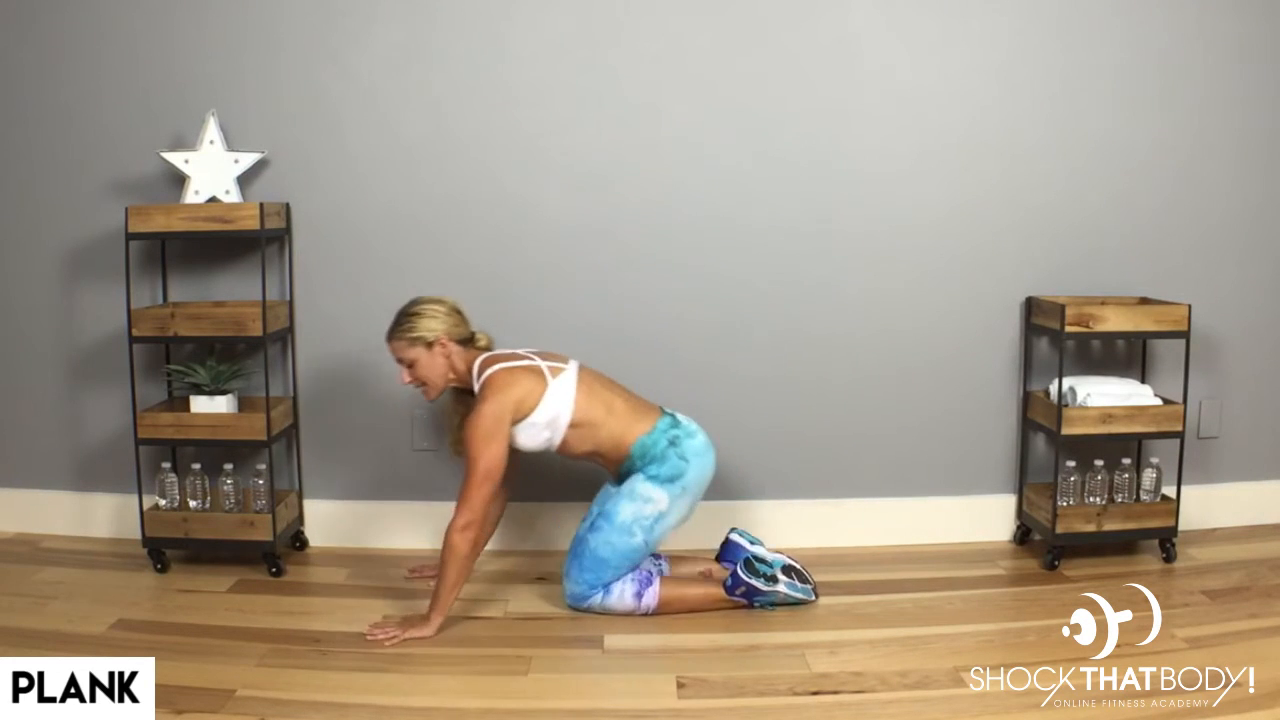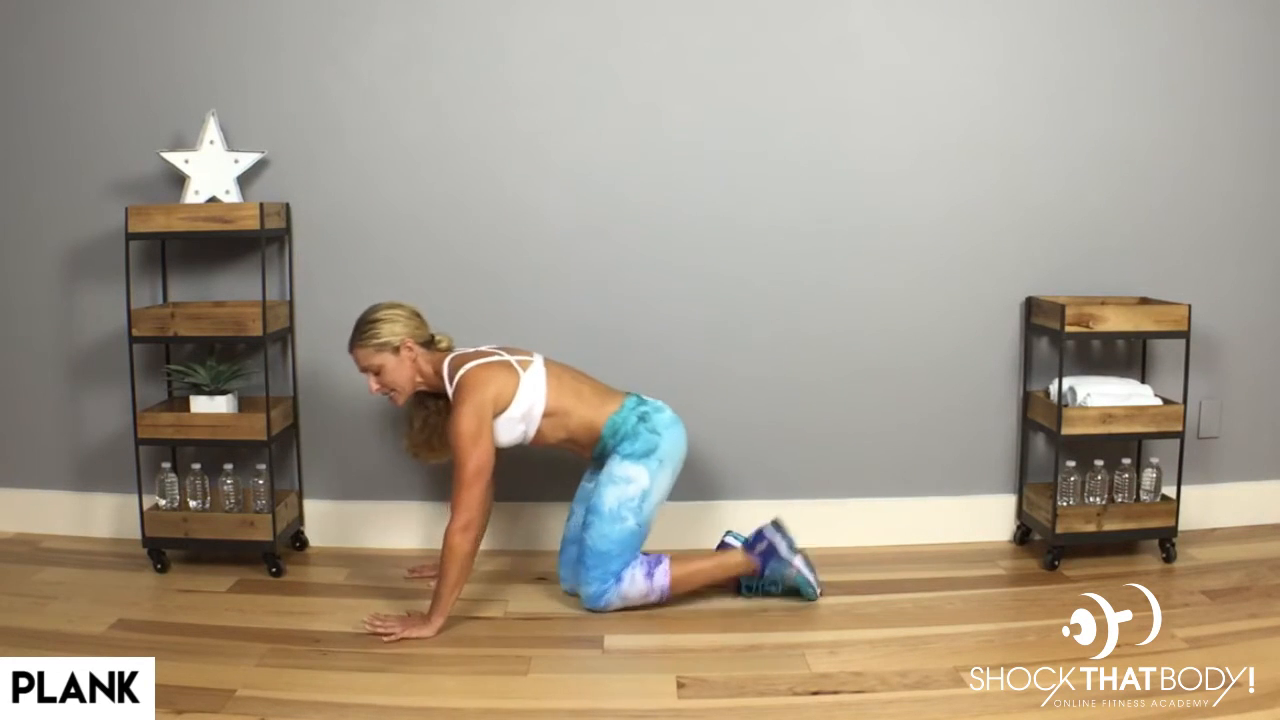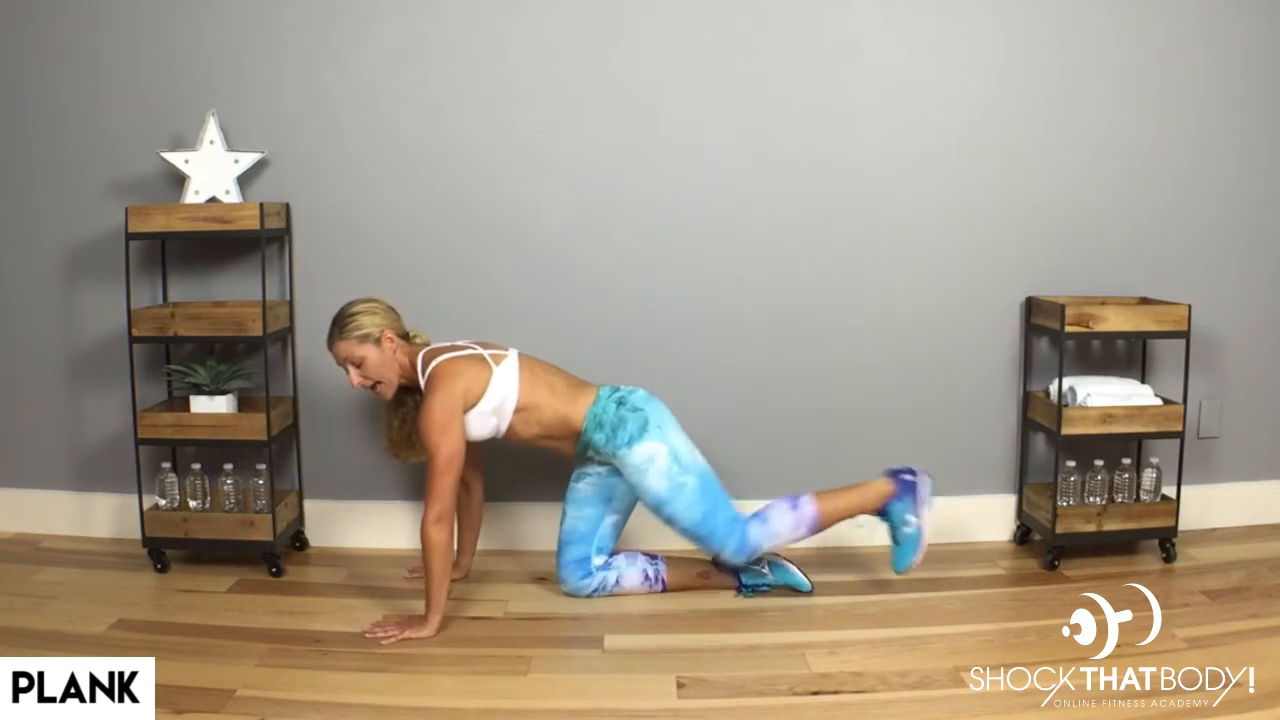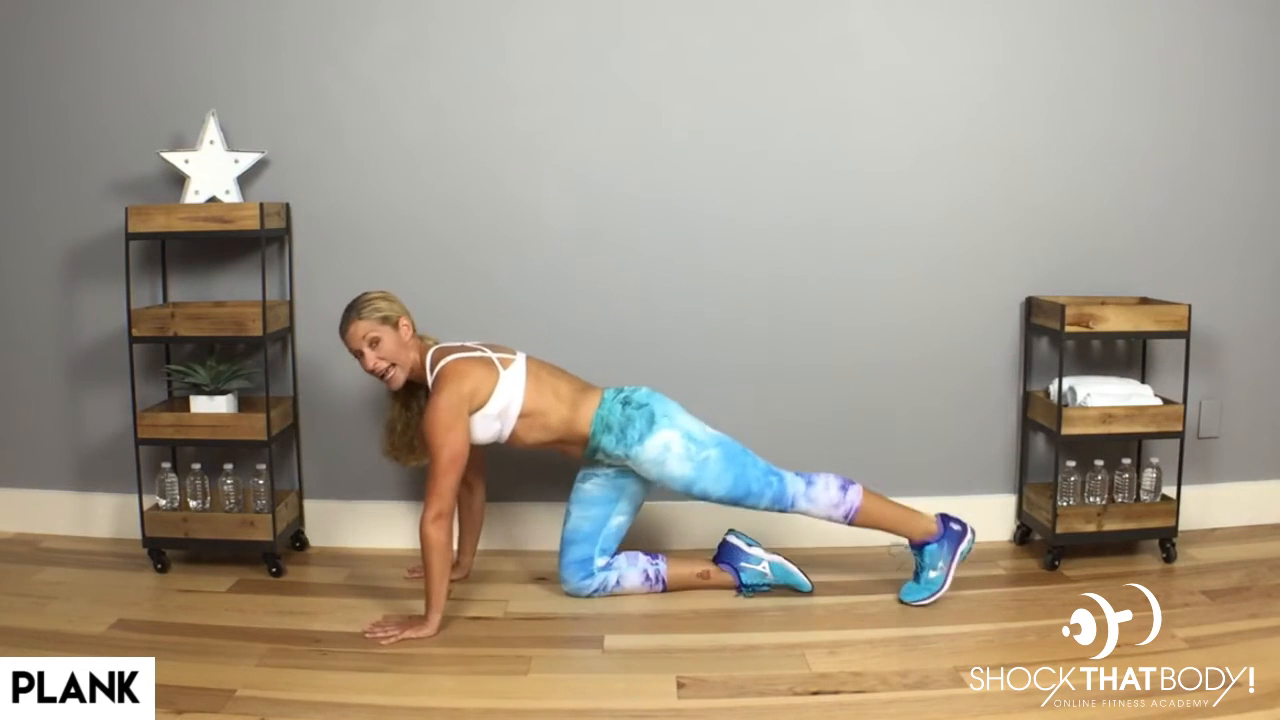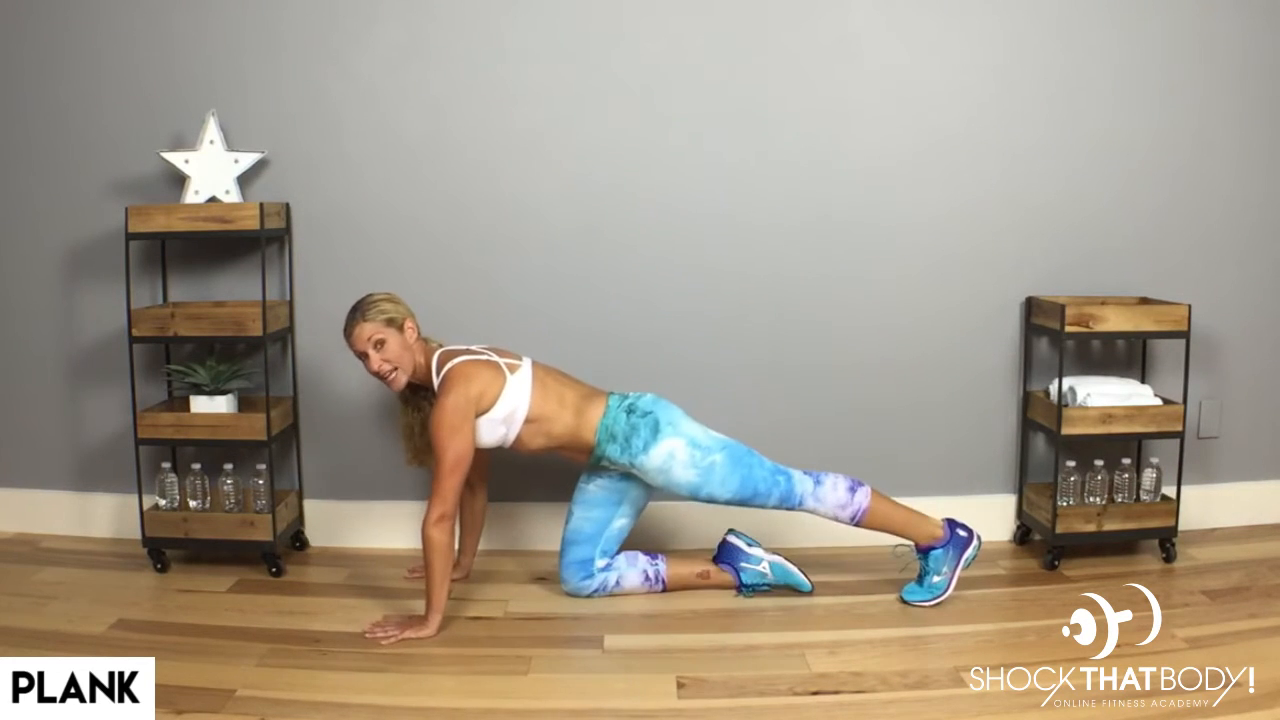
dt=0.3s
person 1, frame 1
left shoulder: (493, 398)
right shoulder: (498, 371)
left elbow: (467, 521)
right elbow: (494, 492)
left wrist: (431, 619)
right wrist: (455, 564)
left hip: (670, 460)
right hip: (663, 451)
left knee: (584, 589)
right knee: (597, 566)
left ankle: (741, 587)
right ankle: (732, 564)
person 1, frame 2
left shoulder: (472, 395)
right shoulder: (457, 375)
left elbow: (464, 521)
right elbow: (483, 488)
left wrist: (434, 618)
right wrist: (459, 565)
left hip: (643, 433)
right hip: (619, 441)
left knee: (601, 594)
right knee: (579, 578)
left ankle: (759, 555)
right ankle: (737, 560)
person 1, frame 3
left shoulder: (442, 392)
right shoulder: (443, 370)
left elbow: (438, 515)
right elbow: (470, 481)
left wrist: (431, 618)
right wrist: (459, 564)
left hip: (628, 424)
right hip: (599, 447)
left knee: (734, 539)
right knee: (580, 577)
left ankle: (892, 491)
right ankle: (748, 570)
person 1, frame 4
left shoulder: (447, 389)
right shoulder: (444, 372)
left elbow: (436, 513)
right elbow: (472, 480)
left wrist: (430, 618)
right wrist: (463, 561)
left hip: (634, 425)
right hip: (610, 451)
left knee: (776, 490)
right knee: (582, 576)
left ankle: (939, 532)
right ankle: (736, 567)
person 1, frame 5
left shoulder: (453, 392)
right shoulder: (453, 373)
left elbow: (439, 515)
right elbow: (474, 484)
left wrist: (430, 619)
right wrist: (463, 562)
left hip: (641, 432)
right hip: (613, 457)
left knee: (784, 487)
right knee: (582, 576)
left ankle: (943, 537)
right ankle: (735, 568)
